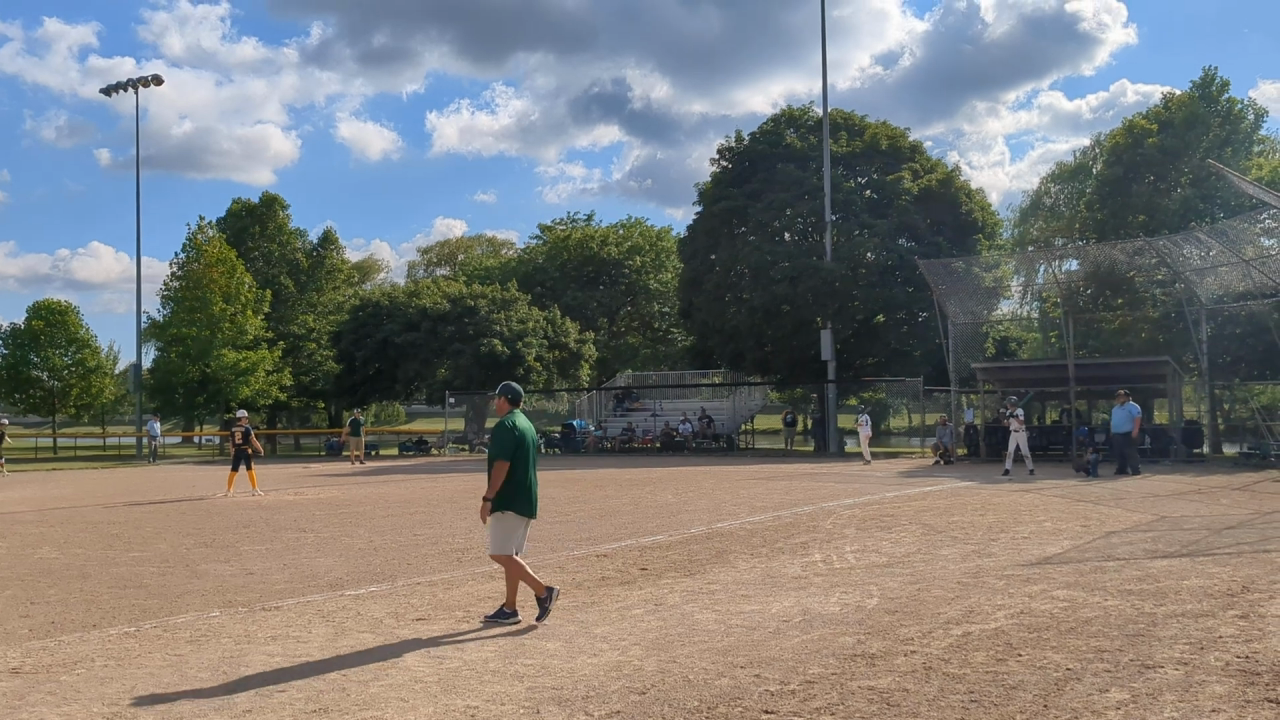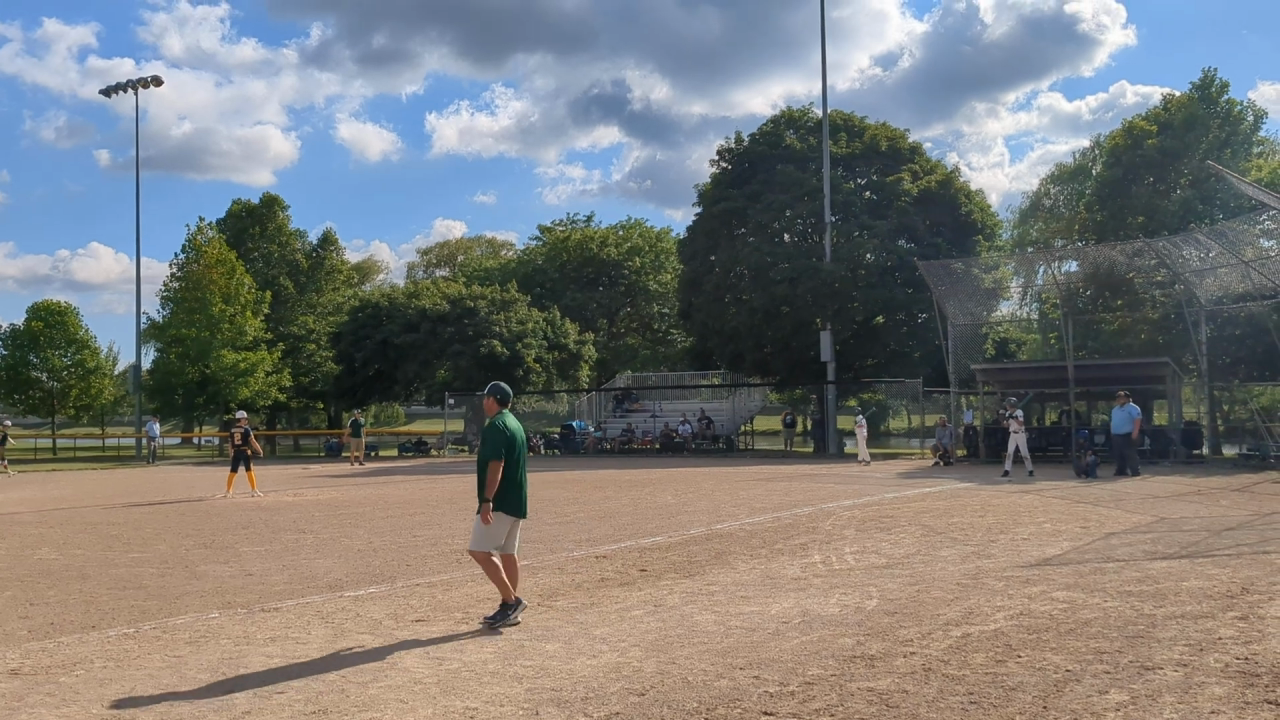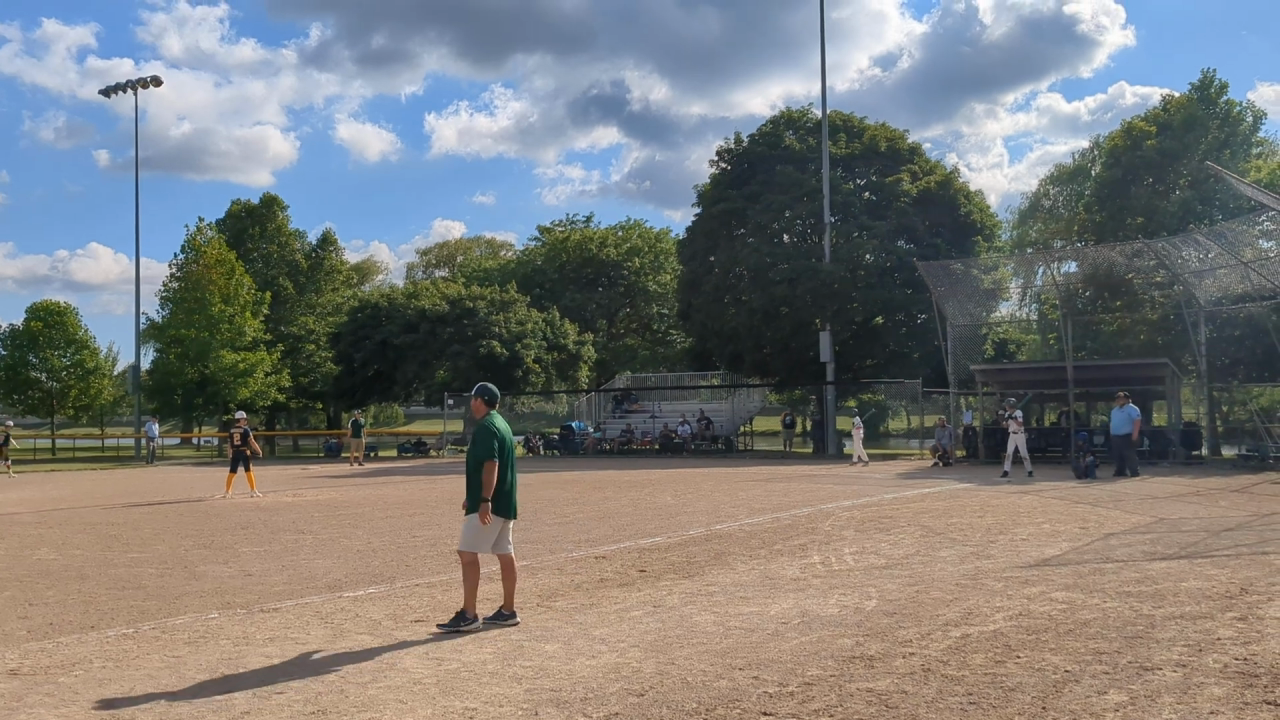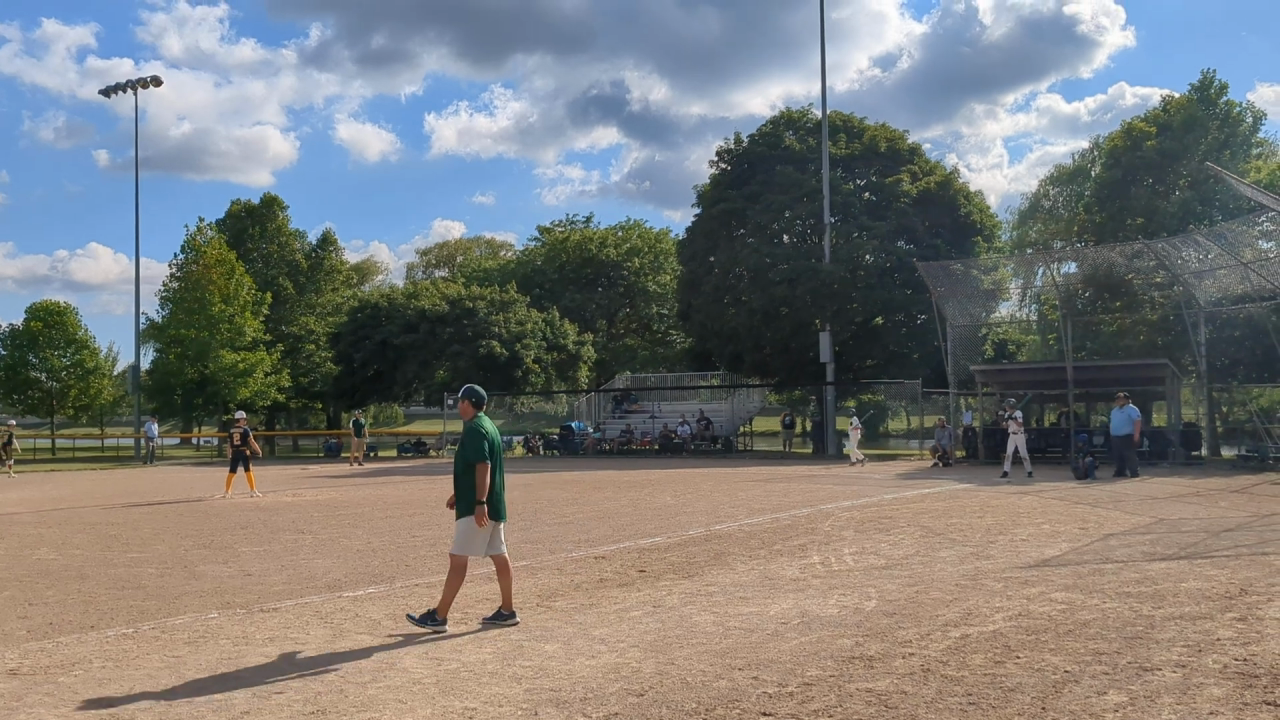
dt=0.1s
person 1, frame 1
left shoulder: (505, 425)
right shoulder: (527, 425)
left elbow: (501, 465)
left wrist: (487, 498)
left hip: (509, 502)
right hip: (525, 501)
left knee: (501, 555)
right knee: (509, 553)
left ankle: (543, 591)
right ankle: (509, 608)
person 1, frame 2
left shoulder: (495, 425)
right shoulder: (514, 424)
left elbow: (496, 465)
left wrist: (487, 500)
left hip: (500, 504)
right hip: (515, 502)
left knee: (480, 551)
right knee: (507, 554)
left ankle: (511, 602)
right ankle: (507, 608)
person 1, frame 3
left shoulder: (485, 426)
right shoulder: (501, 424)
left elbow: (490, 465)
left wrist: (484, 500)
right wrist: (481, 498)
left hip: (488, 504)
right hip: (505, 502)
left knee: (468, 554)
right knee: (505, 555)
left ankle: (469, 614)
right ankle: (508, 611)
person 1, frame 4
left shoulder: (474, 429)
right shoulder: (487, 426)
left elbow: (482, 468)
left wrist: (480, 503)
right wrist: (457, 495)
left hip: (476, 507)
right hip: (493, 505)
left knee: (458, 558)
right knee: (498, 556)
left ankle: (439, 616)
right ankle: (507, 611)
